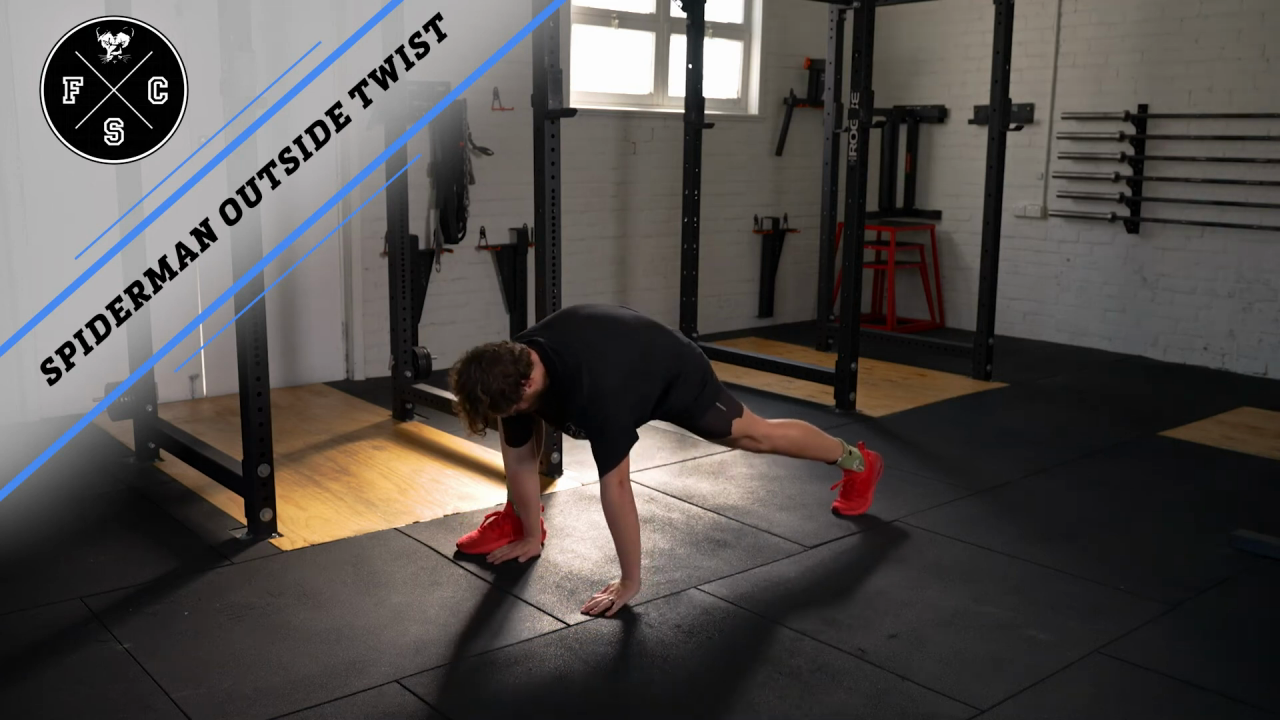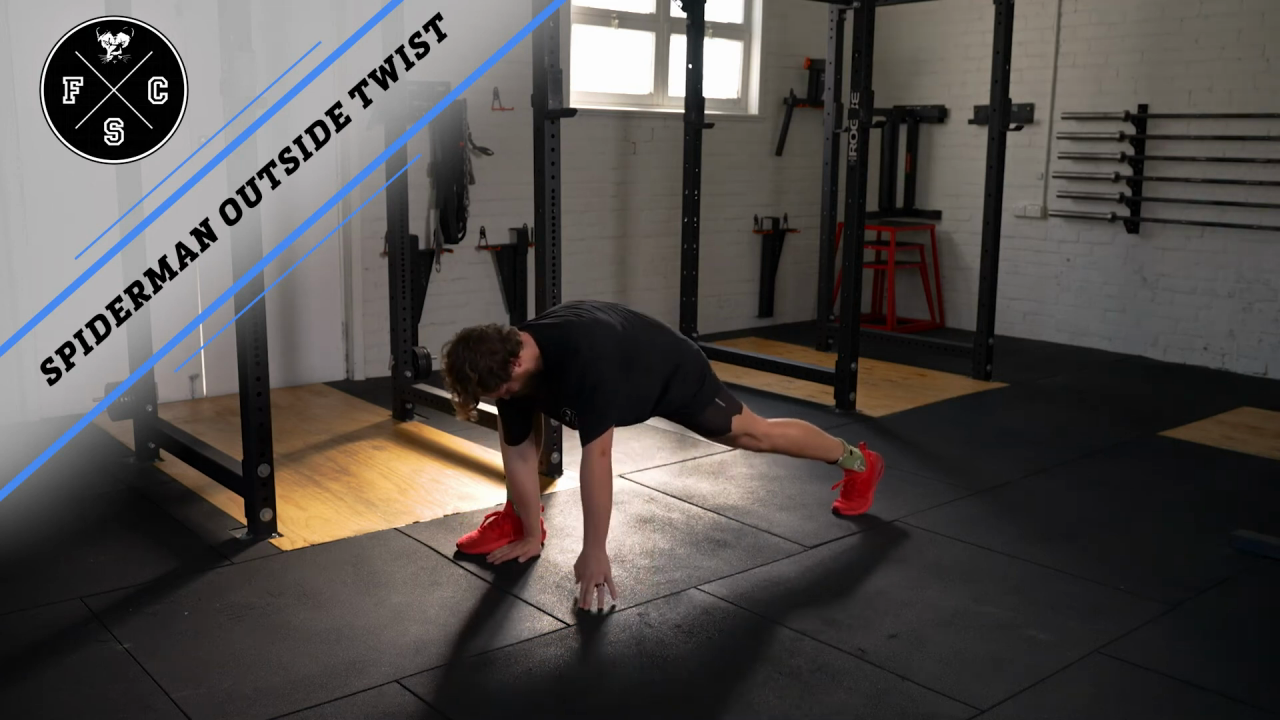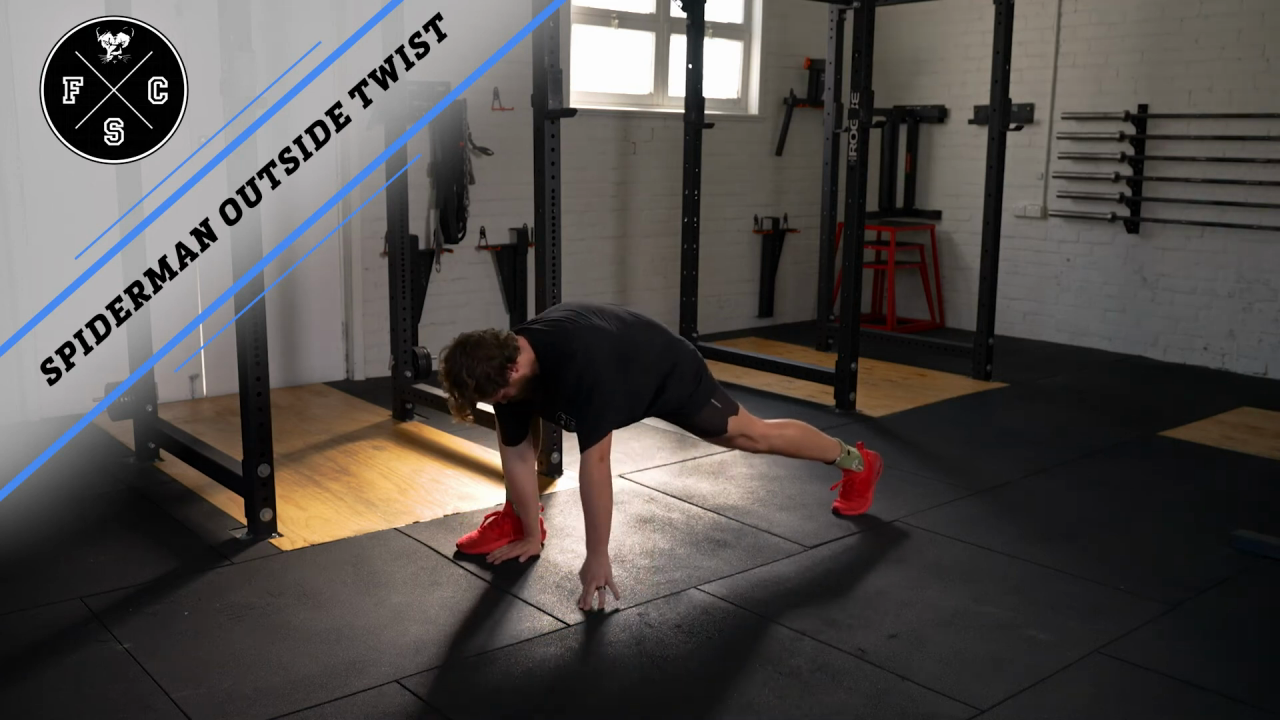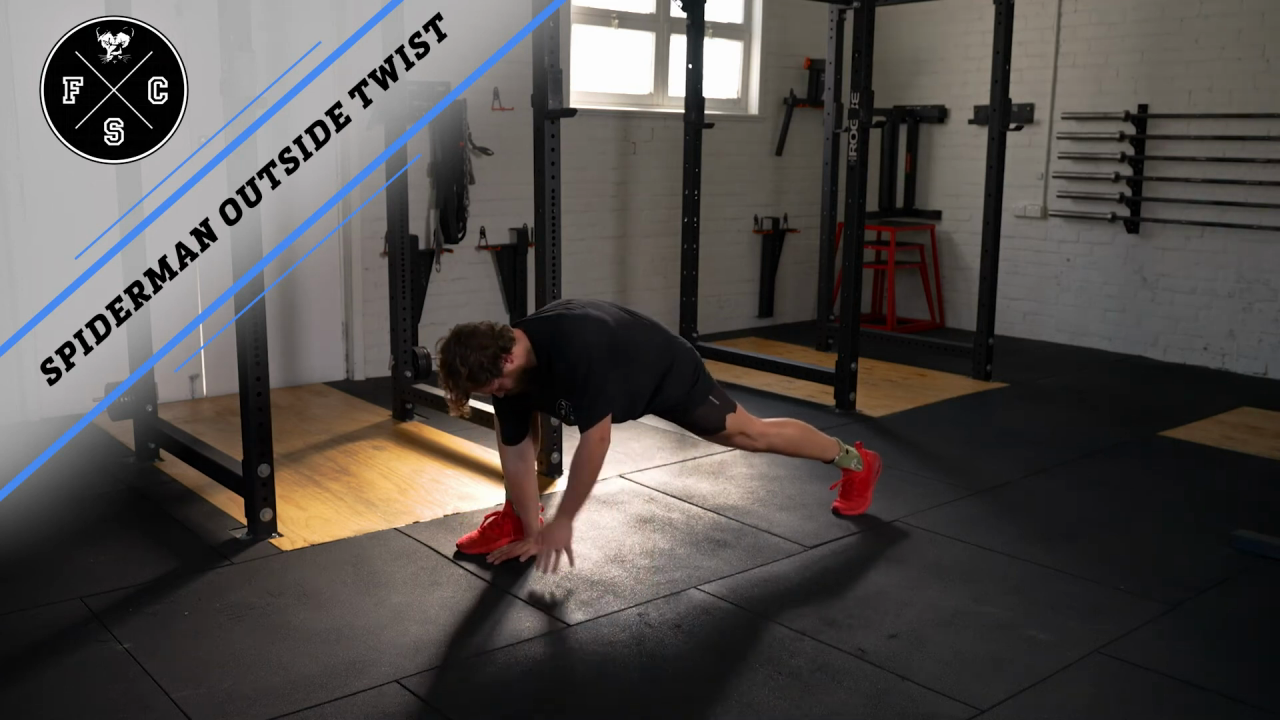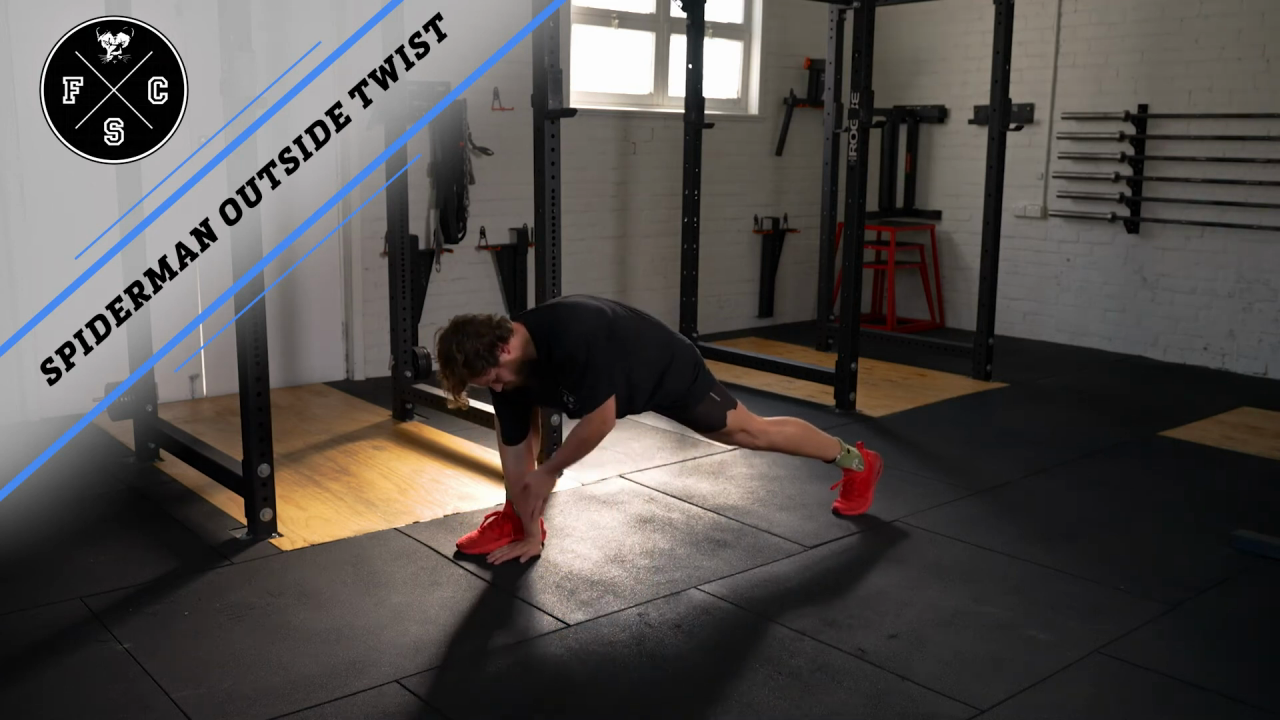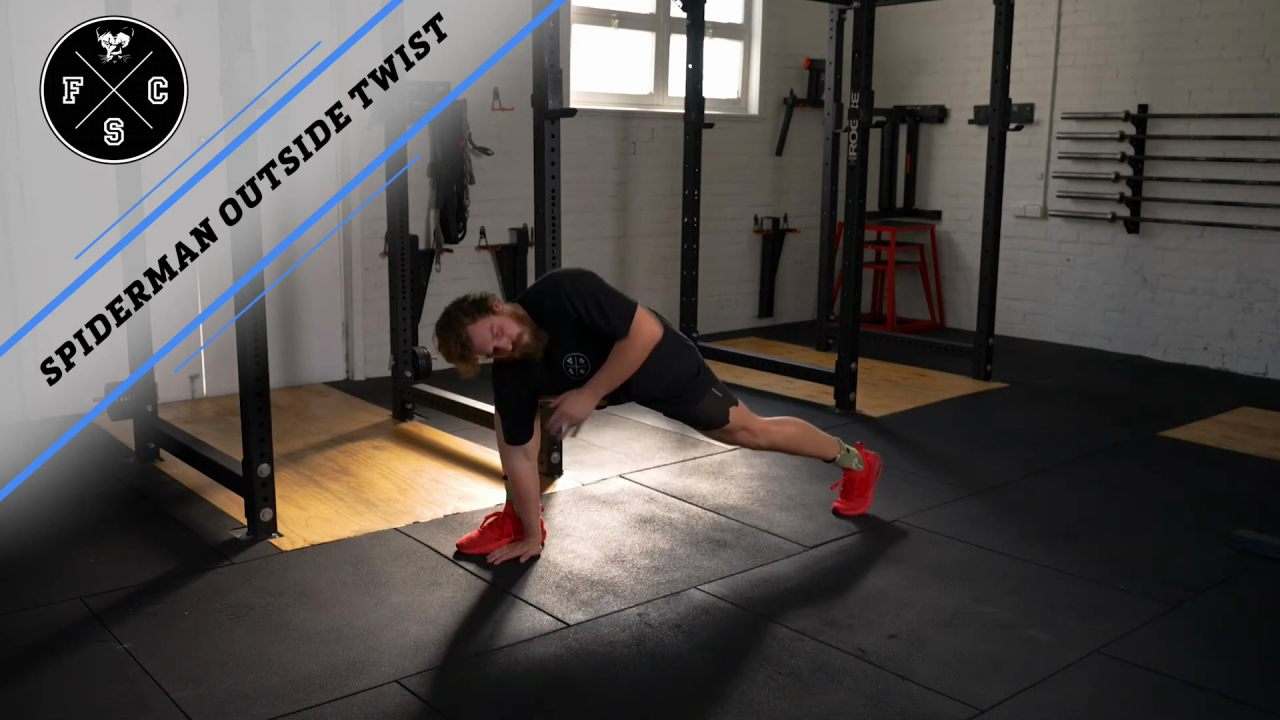
dt=0.3s
person 1, frame 1
left shoulder: (591, 384)
right shoulder: (513, 369)
left elbow: (615, 484)
right elbow: (520, 455)
left wrist: (631, 578)
right wrist: (530, 534)
left hip: (675, 374)
right hip: (624, 361)
left knee: (752, 435)
right knee: (519, 433)
left ankle: (855, 460)
right ankle: (514, 519)
person 1, frame 2
left shoulder: (585, 358)
right shoulder: (510, 358)
left elbow: (596, 458)
right elbow: (519, 452)
left wrist: (594, 551)
right wrist: (530, 534)
left hip: (674, 372)
right hip: (627, 369)
left knee: (753, 433)
right knee: (520, 426)
left ankle: (856, 461)
right ankle: (515, 518)
person 1, frame 3
left shoulder: (581, 363)
right shoulder: (505, 364)
left elbow: (595, 464)
right elbow: (517, 454)
left wrist: (598, 557)
right wrist: (530, 535)
left hip: (671, 373)
right hip: (624, 374)
left knee: (750, 434)
right knee: (522, 426)
left ankle: (856, 461)
right ankle: (515, 518)
person 1, frame 4
left shoulder: (576, 348)
right shoulder: (505, 363)
left elbow: (595, 442)
right elbow: (516, 449)
left wrist: (563, 522)
right wrist: (529, 531)
left hip: (670, 374)
right hip: (621, 378)
left knee: (749, 433)
right knee: (521, 419)
left ankle: (854, 460)
right ankle: (513, 514)
person 1, frame 5
left shoulder: (572, 330)
right shoulder: (505, 368)
left elbow: (600, 421)
right elbow: (517, 451)
left wrist: (547, 473)
right wrist: (529, 534)
left hip: (671, 372)
right hip: (619, 381)
left knee: (749, 431)
right knee: (517, 421)
left ankle: (854, 460)
right ankle: (516, 516)
person 1, frame 6
left shoulder: (566, 292)
right shoulder: (509, 368)
left elbow: (647, 330)
right elbow: (520, 451)
left wrist: (589, 394)
right wrist: (530, 535)
left hip: (667, 367)
left knee: (751, 431)
right knee: (514, 418)
left ankle: (853, 459)
right ankle: (515, 516)
